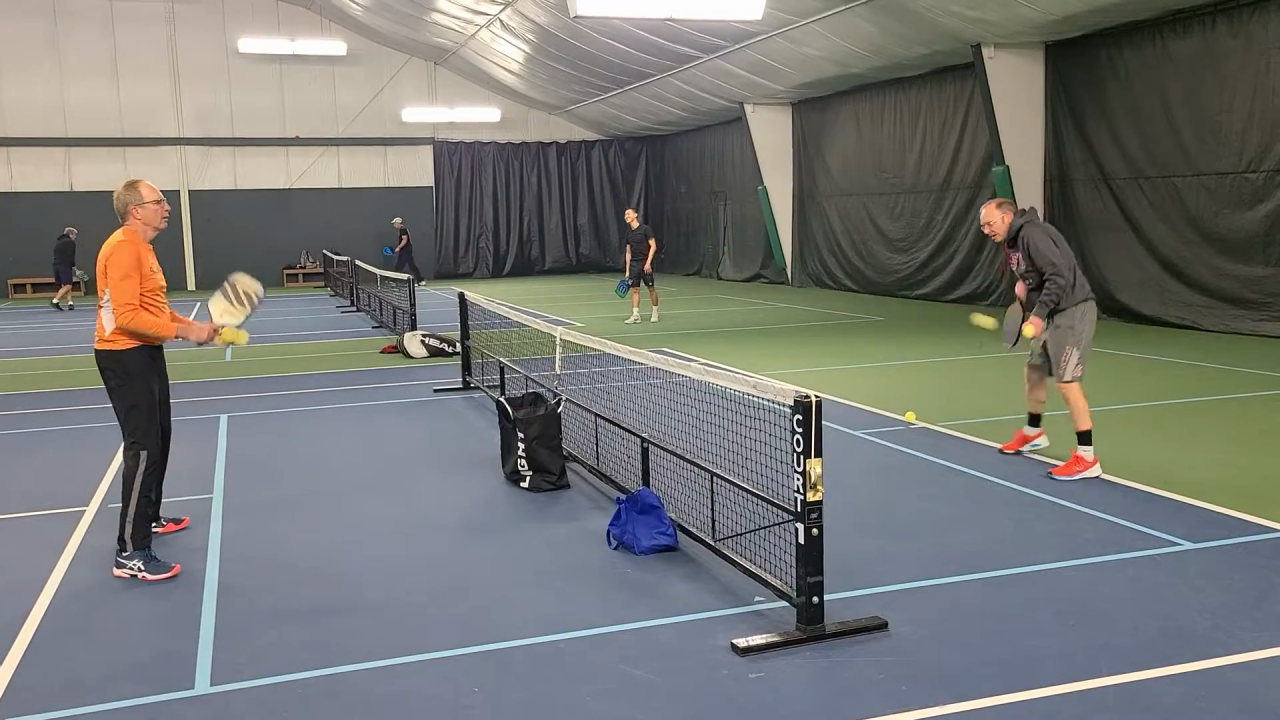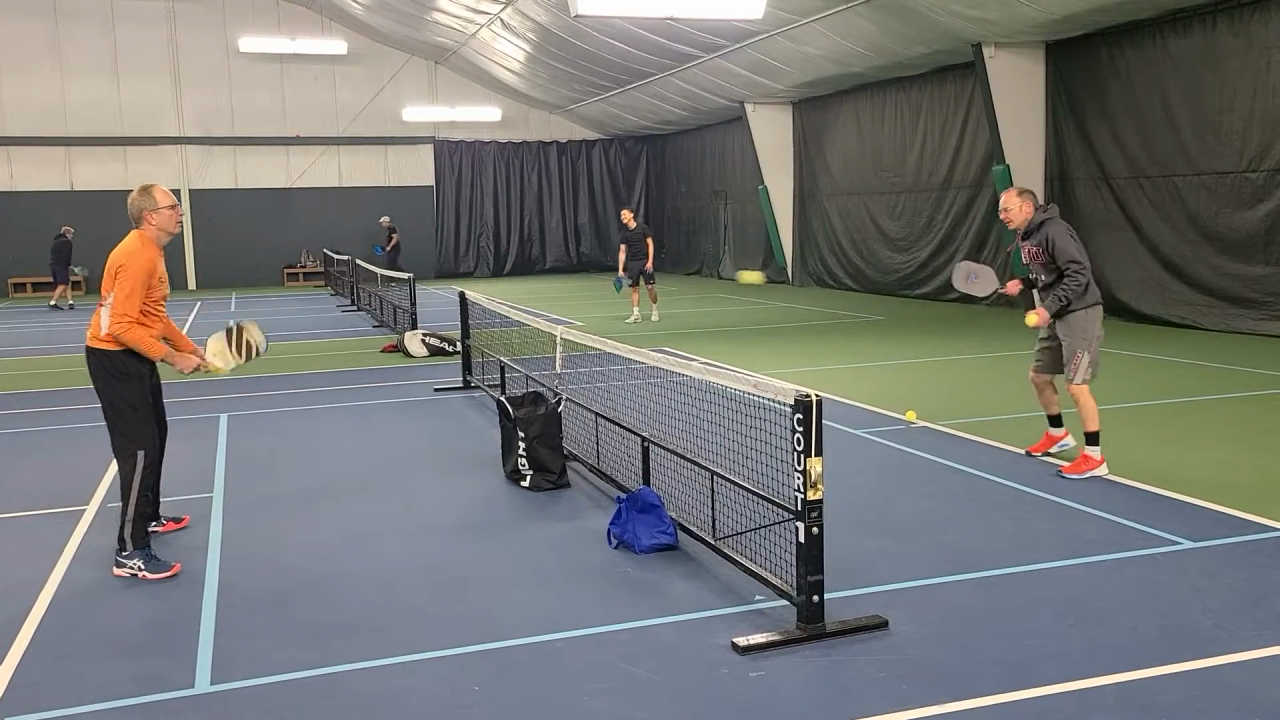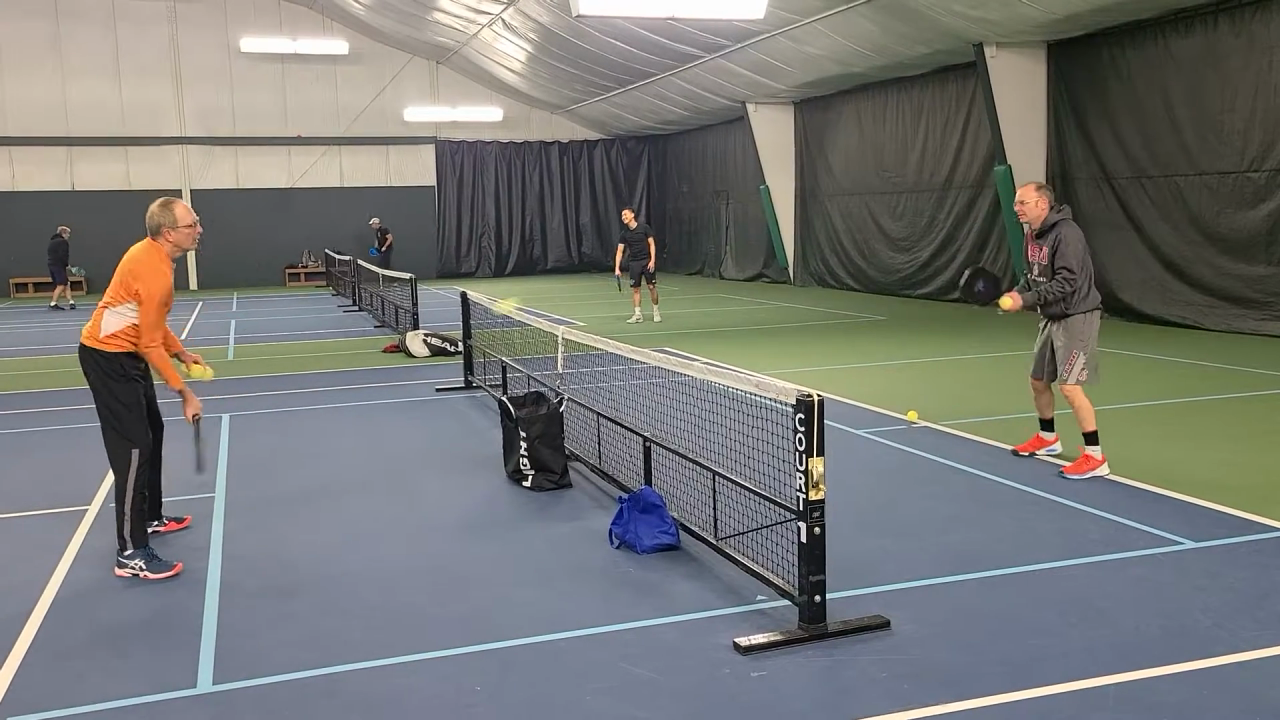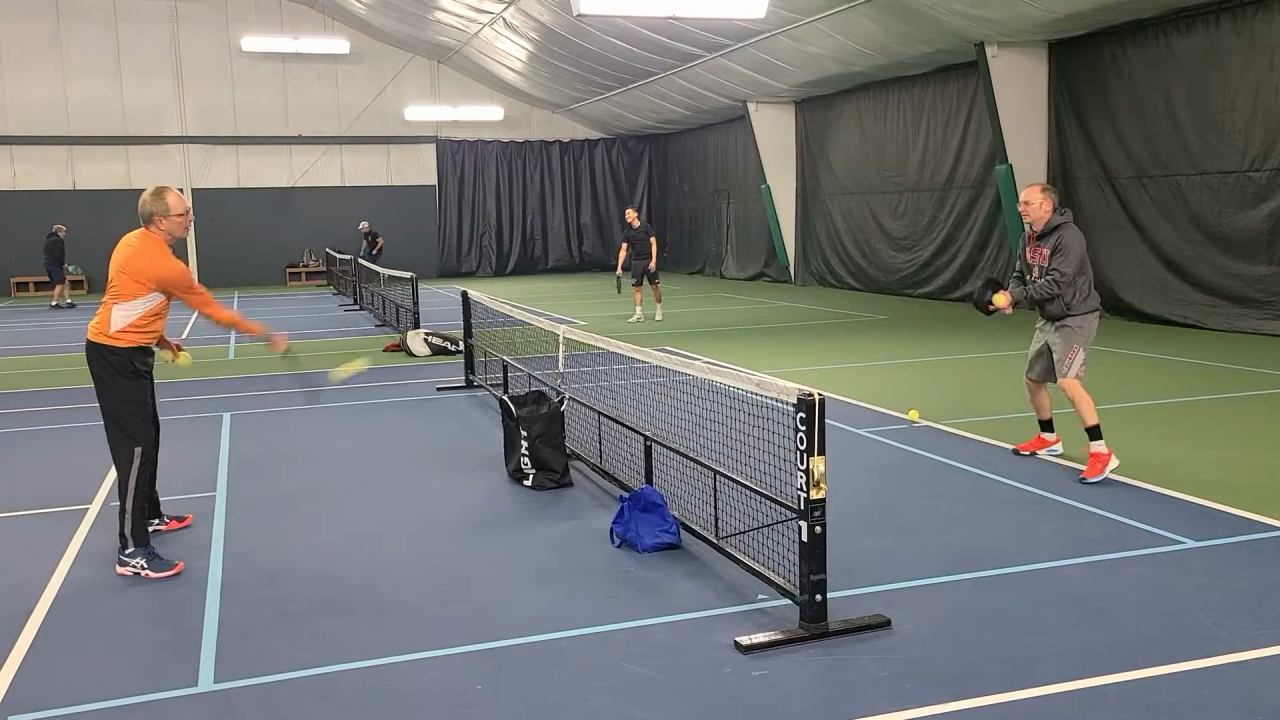
dt=0.2s
person 1, frame 1
left shoulder: (142, 247)
right shoulder: (125, 247)
left elbow: (156, 311)
right elbow: (128, 317)
left wrist: (199, 329)
right wrist: (186, 332)
left hip: (145, 353)
right hip: (124, 355)
left knee: (159, 438)
right knee: (143, 447)
left ankle: (149, 517)
right ankle: (130, 553)
person 1, frame 2
left shoulder: (149, 249)
right shoulder: (139, 257)
right elbow: (123, 324)
left wrist: (189, 348)
right wrist: (172, 357)
left hip: (132, 353)
right hip: (114, 356)
left knee: (155, 435)
right knee: (139, 446)
left ankle: (148, 516)
right ankle: (130, 553)
person 1, frame 3
left shoulder: (149, 253)
right shoulder: (156, 276)
right elbow: (153, 345)
left wrist: (183, 352)
right wrist: (185, 394)
left hip: (122, 353)
right hip: (109, 357)
left knee: (151, 433)
right knee: (133, 446)
left ankle: (149, 516)
right ankle: (131, 552)
person 1, frame 4
left shoulder: (134, 242)
right shoulder: (163, 264)
right elbow: (213, 309)
left wrist: (159, 337)
right wrist: (265, 334)
left hip: (119, 350)
right hip: (116, 355)
left knee: (145, 436)
right knee: (135, 445)
left ankle: (148, 514)
right ankle: (132, 551)
person 2, frame 1
left shoulder: (1031, 235)
right shoulder: (1014, 241)
left elbow: (1060, 276)
left wrist: (1040, 314)
right wrist: (1025, 285)
left hip: (1074, 311)
right hip: (1054, 315)
left knee: (1068, 385)
right knee: (1034, 373)
left ankle: (1087, 457)
right ankle: (1032, 433)
person 2, frame 2
left shoulder: (1053, 230)
right shoulder: (1026, 236)
left elbow: (1076, 274)
left wrist: (1048, 307)
right wrist: (1022, 283)
left hip: (1080, 314)
right hip: (1057, 315)
left knee: (1077, 387)
right knee: (1039, 375)
left ankle: (1094, 458)
right ankle: (1058, 435)
person 2, frame 3
left shoulder: (1066, 233)
right shoulder: (1031, 236)
left elbow: (1065, 283)
left wrist: (1026, 300)
right wrist: (1017, 294)
left hip: (1078, 318)
right hip: (1051, 320)
left knee: (1070, 388)
right knee: (1037, 381)
left ankle: (1094, 457)
right ankle: (1047, 439)
person 2, frame 4
left shoulder: (1068, 236)
right shoulder: (1028, 239)
left elbow: (1055, 284)
right elbow: (1021, 277)
left wrist: (1013, 297)
right wrist: (1010, 297)
left hip: (1077, 319)
right hip: (1048, 320)
left knee: (1069, 383)
right knee: (1033, 380)
left ankle: (1100, 451)
right ankle: (1048, 439)
